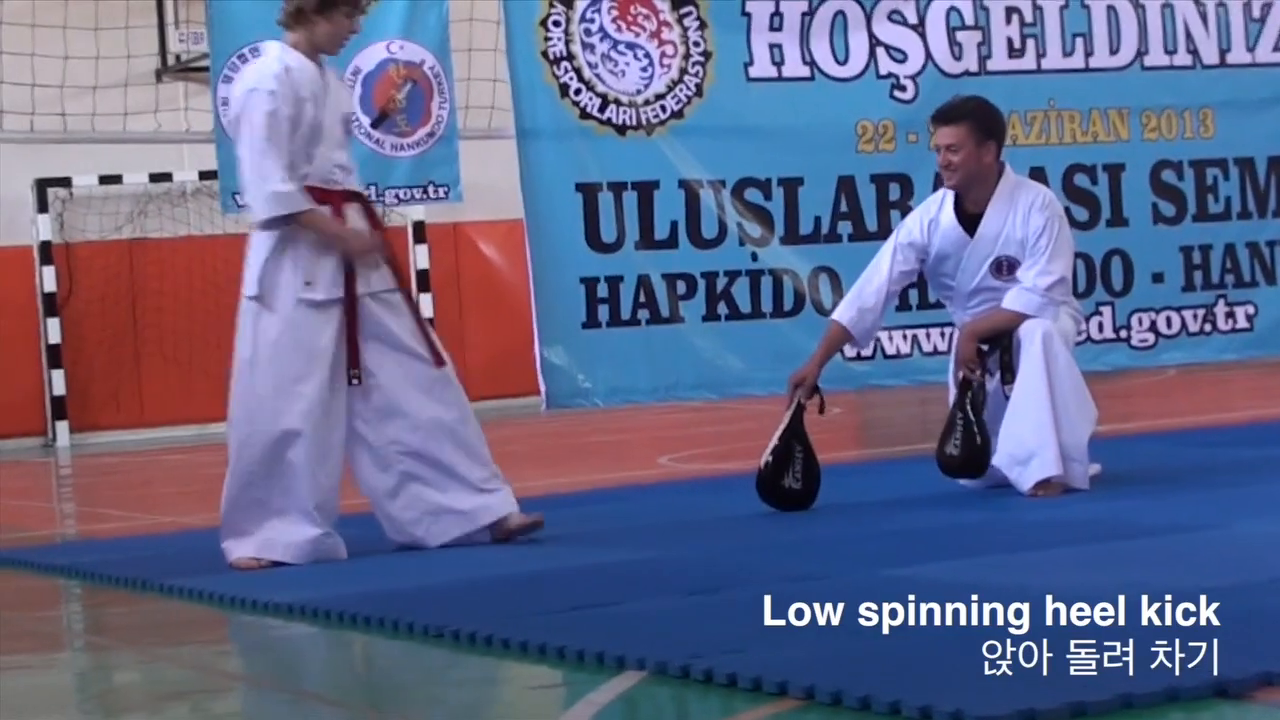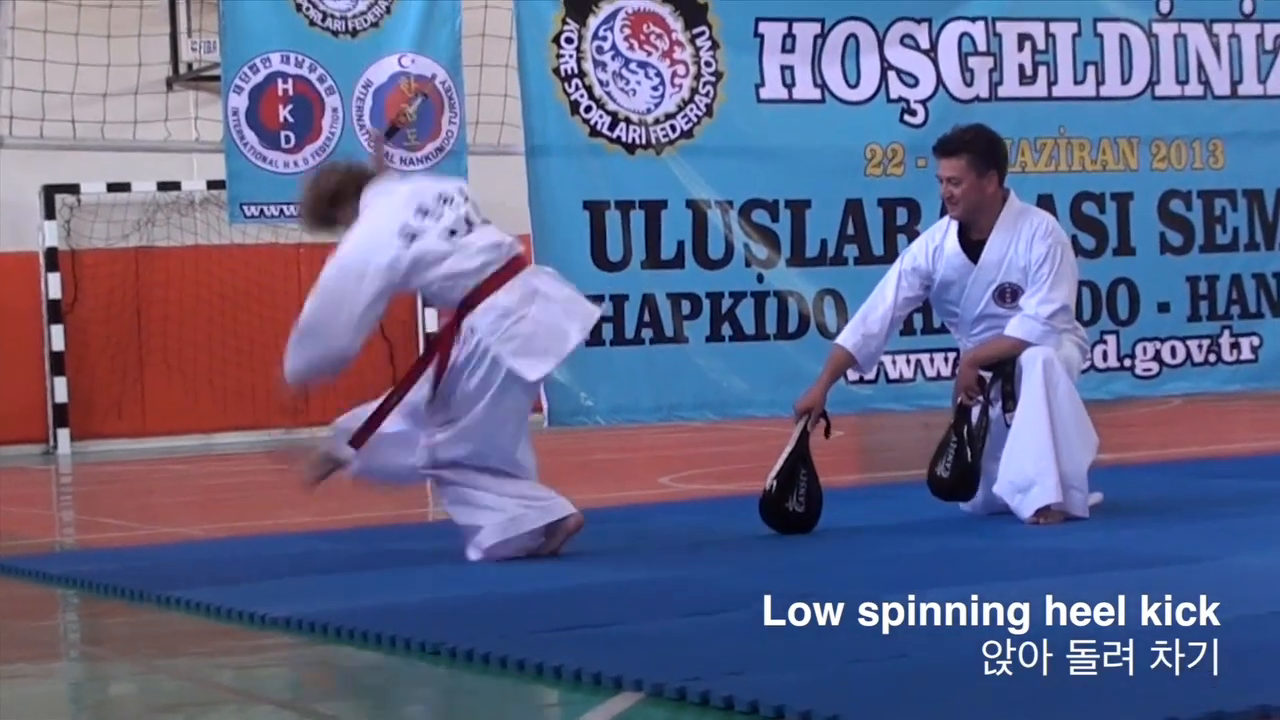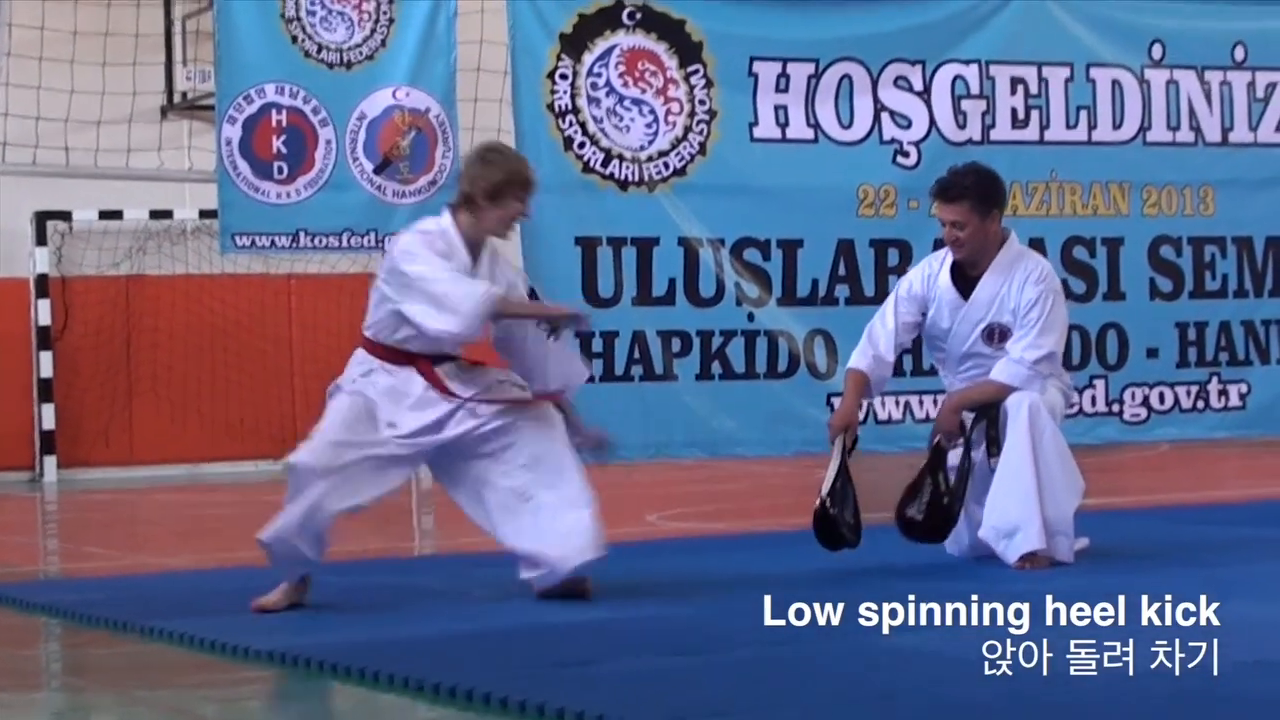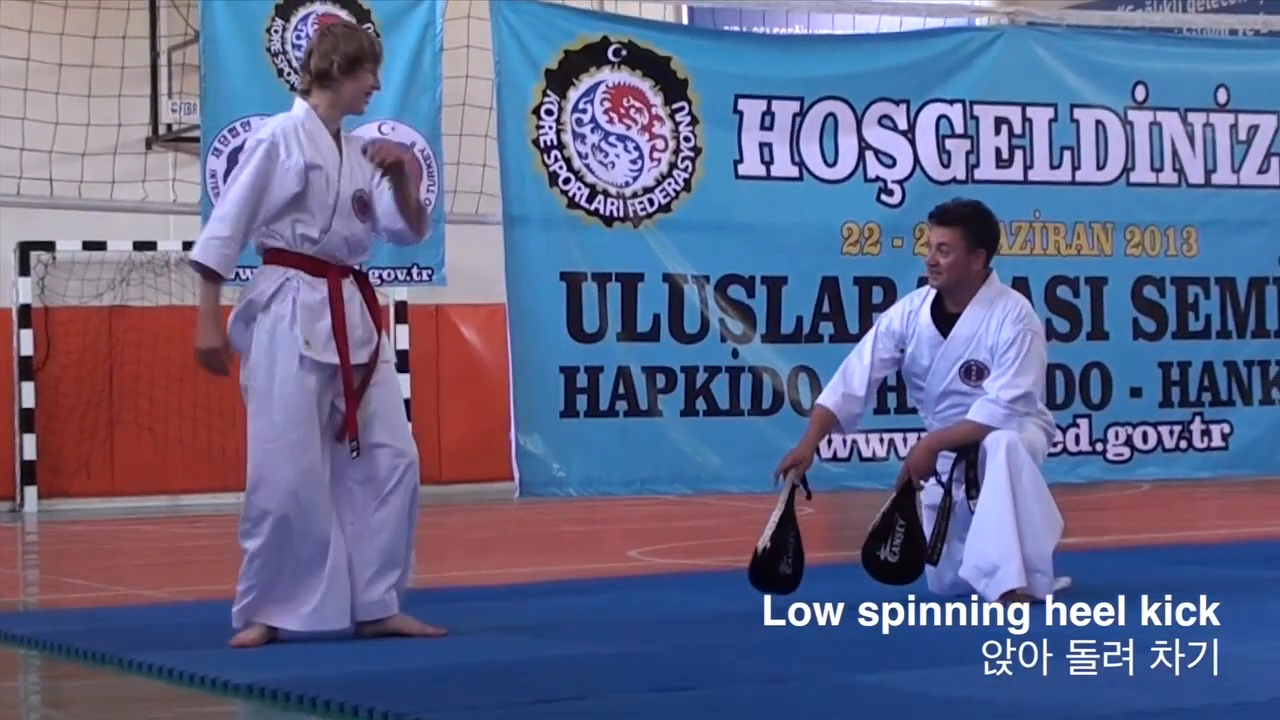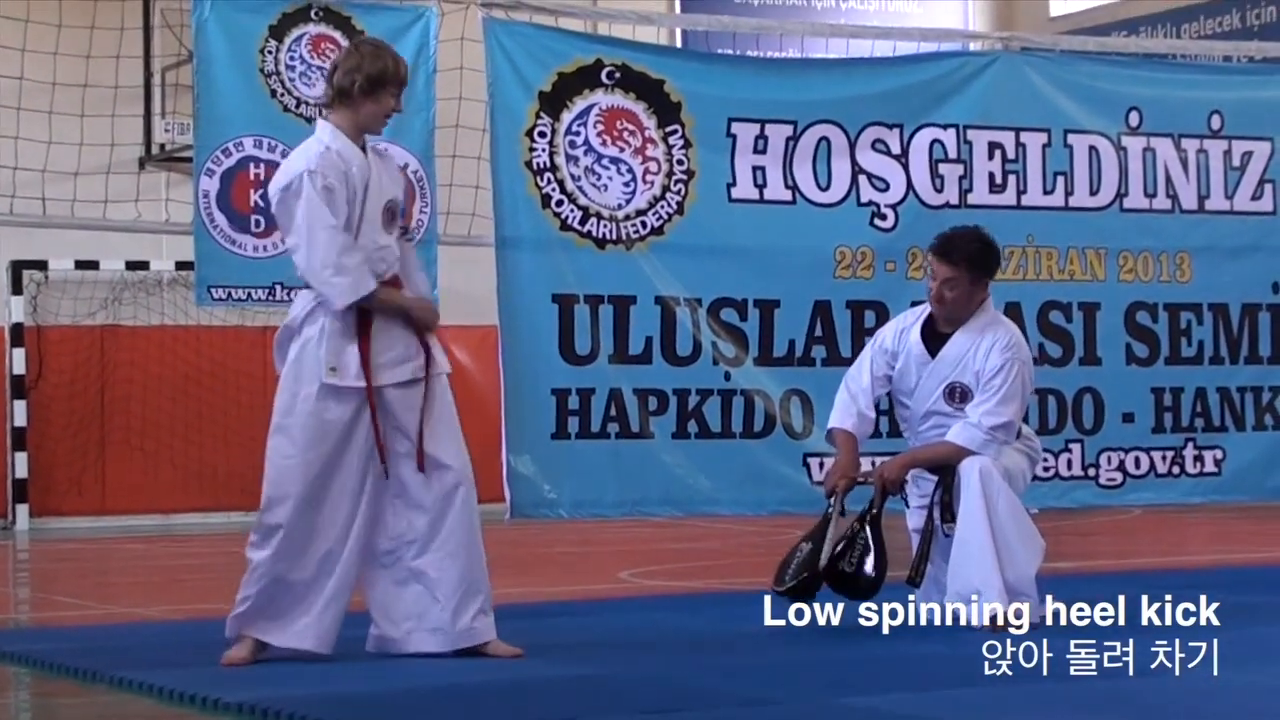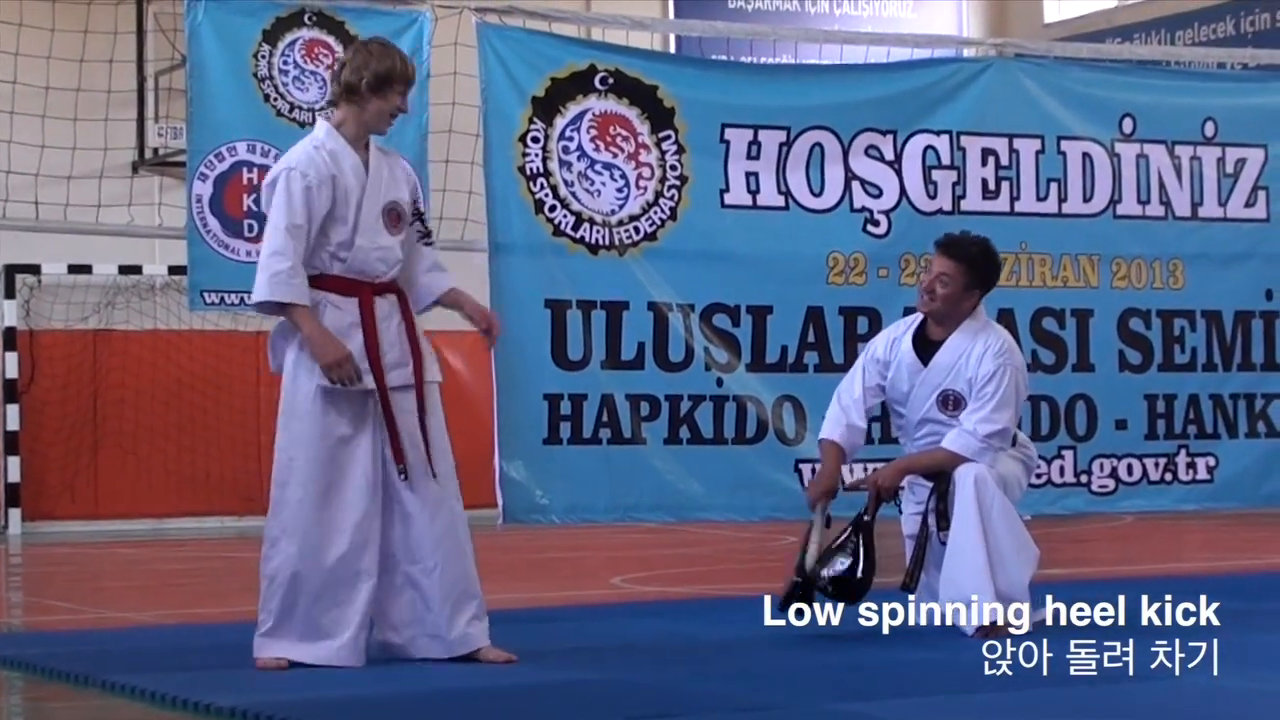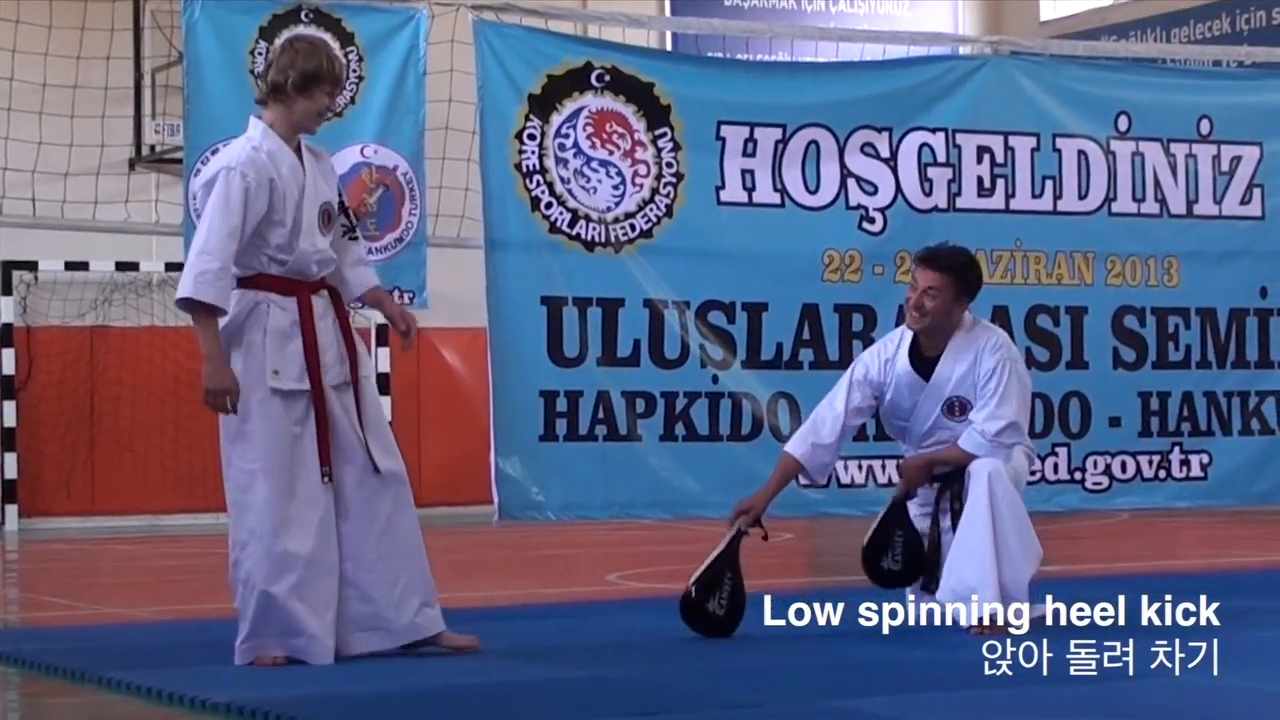
dt=0.7s
person 1, frame 1
left shoulder: (328, 81)
right shoulder: (267, 80)
right elbow: (267, 184)
right wrist: (336, 234)
left hip: (348, 249)
right hip: (295, 256)
left knee: (412, 376)
right knee: (282, 399)
left ankle: (480, 511)
right ankle: (267, 533)
person 1, frame 2
left shoulder: (362, 239)
right shoulder: (417, 188)
left elbow: (327, 334)
left wrist: (303, 374)
left hip: (502, 325)
right hip: (529, 299)
left knee: (455, 450)
person 1, frame 3
left shoulder: (495, 265)
right shoulder: (415, 246)
left elbow: (529, 346)
right elbow: (462, 303)
left wrist: (569, 414)
right wrist: (546, 310)
left hip: (445, 383)
right hip: (381, 383)
left knee: (537, 430)
right knee: (320, 471)
left ankle: (553, 566)
right ankle: (294, 579)
person 1, frame 4
left shoulder: (353, 152)
right shoulder: (278, 138)
left elbow: (408, 228)
right elbow: (225, 231)
left wrist: (399, 182)
right wrist: (210, 319)
left hip: (349, 313)
right hip: (288, 312)
left knee: (388, 460)
right knee: (289, 473)
left ankle: (373, 604)
right ankle: (268, 610)
person 1, frame 5
left shoulder: (383, 166)
right shoulder: (313, 167)
right elbow: (336, 272)
left wrist: (414, 312)
right wrist: (411, 304)
left hip: (399, 337)
right hip: (335, 339)
left knee: (440, 477)
right knee: (301, 491)
left ankle: (463, 626)
right ankle: (259, 627)
person 1, frame 6
left shoulder: (394, 167)
right shoulder: (308, 163)
right elbow: (280, 264)
left wrist: (465, 305)
right wrist: (320, 339)
left hip: (393, 337)
right hip: (329, 335)
left knee: (425, 488)
right knee: (312, 496)
left ankle: (456, 631)
right ankle: (291, 638)
person 1, frame 7
left shoulder: (318, 164)
right shoulder: (244, 163)
right elbow: (208, 266)
left wrist: (386, 303)
right wrist: (214, 359)
left hip: (326, 335)
right hip: (267, 339)
left knee: (374, 478)
right knee: (270, 497)
left ankle: (409, 621)
right ankle: (272, 636)
person 2, frame 1
left shoulder: (1036, 204)
right shoulder: (929, 218)
left elbow: (1042, 295)
right elbow: (871, 291)
left wrist: (972, 331)
right wrist: (817, 361)
left hip: (1039, 322)
right hip: (976, 340)
left knee: (1038, 337)
left ankle: (1052, 466)
person 2, frame 2
left shoulder: (1039, 232)
right shoulder: (934, 245)
left elbow: (1044, 322)
right elbow: (875, 316)
left wrist: (971, 359)
right wrist: (822, 385)
left hip: (1046, 351)
right hip: (982, 371)
left knee: (1038, 362)
right knee: (980, 500)
left ankle: (1053, 493)
person 2, frame 3
left shoulder: (1033, 275)
right shoulder: (927, 275)
left elbow: (1030, 368)
right elbow: (878, 343)
left wrist: (956, 402)
right wrist: (850, 403)
left hip: (1029, 395)
right hip: (963, 413)
left knee: (1024, 408)
right knee: (965, 544)
left ankle: (1038, 539)
person 2, frame 4
left shoulder: (1015, 315)
right shoulder: (909, 312)
left elbow: (1008, 406)
right elbow: (855, 376)
left wrist: (929, 444)
right wrist: (812, 440)
left hip: (1010, 433)
right hip: (944, 450)
left knee: (1000, 447)
right knee: (947, 582)
left ankle: (1020, 578)
person 2, frame 5
left shoulder: (1004, 344)
right shoulder: (902, 329)
left elbow: (987, 433)
right elbow: (856, 393)
left wrist: (907, 459)
right wrist: (847, 457)
left hip: (997, 457)
right hip: (929, 476)
left knee: (976, 472)
right knee: (940, 606)
left ankle: (1004, 601)
person 2, frame 6
left shoulder: (994, 349)
right shoulder: (893, 339)
left elbow: (980, 441)
right elbow: (849, 405)
left wrist: (898, 467)
right wrist: (830, 467)
left hip: (990, 464)
right hip: (922, 485)
left knee: (972, 478)
left ankle: (1000, 607)
person 2, frame 7
left shoulder: (992, 348)
right shoulder: (884, 356)
left elbow: (997, 436)
right elbow: (825, 424)
left wrist: (927, 460)
right wrist: (766, 494)
left hip: (990, 462)
right hip: (926, 482)
left knee: (988, 475)
right knee: (932, 608)
left ankle: (993, 603)
